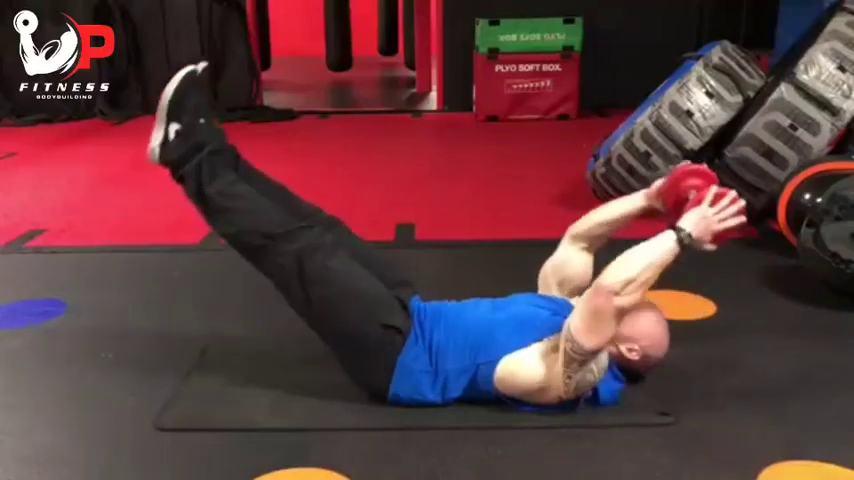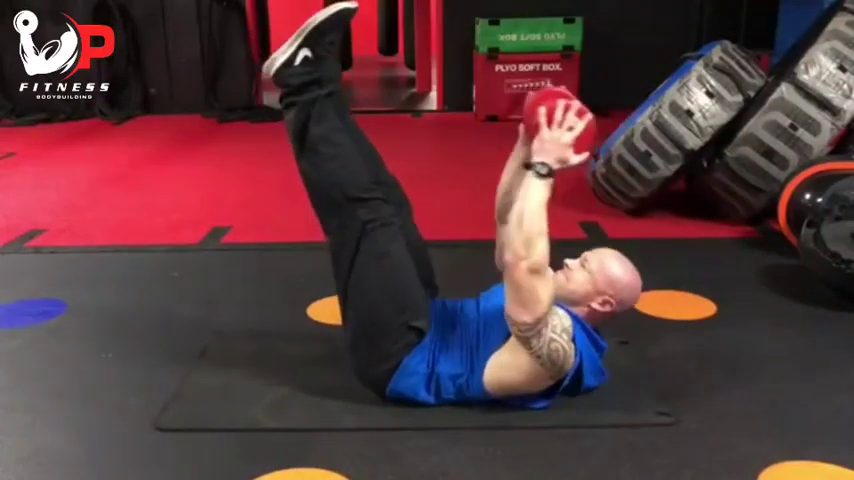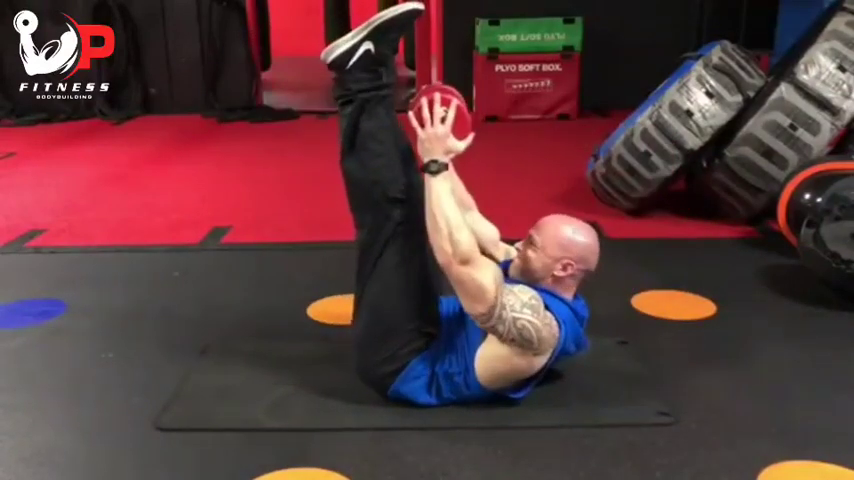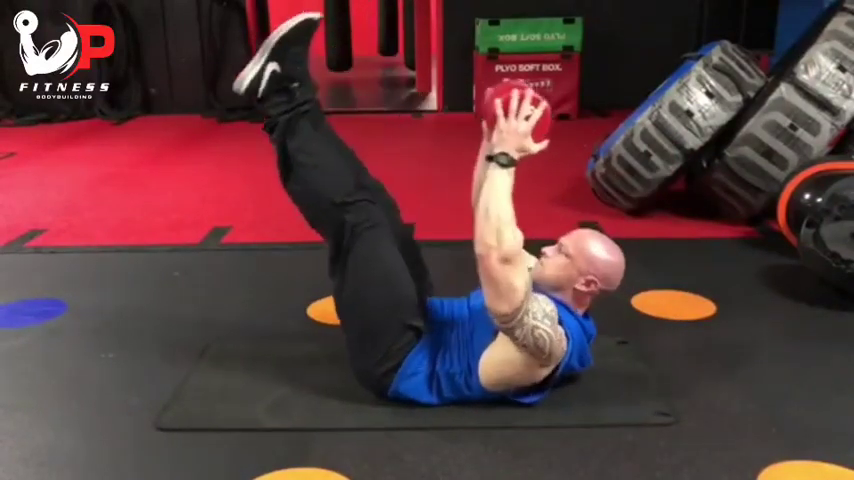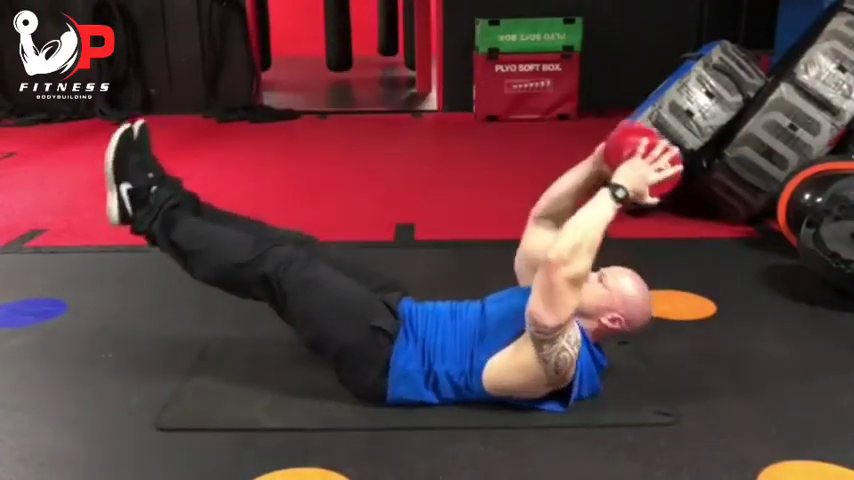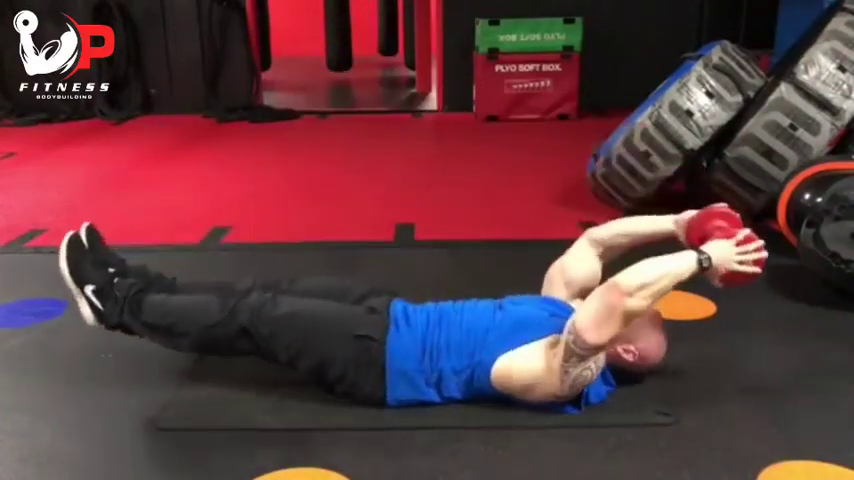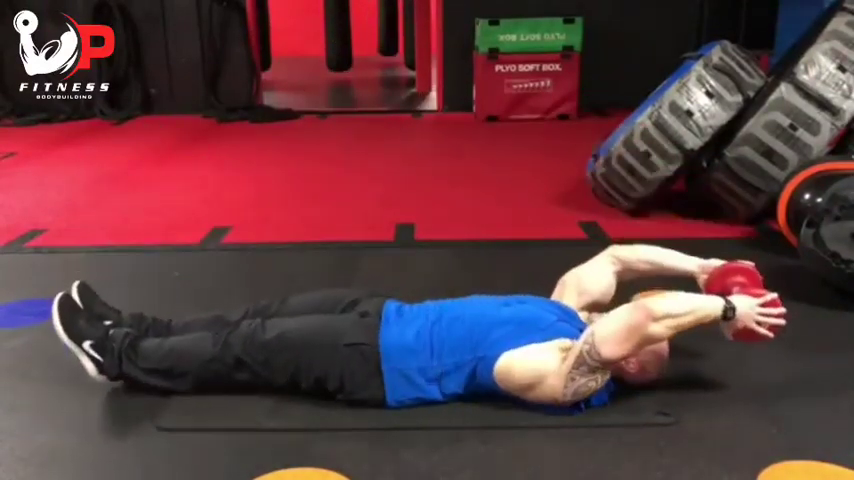
dt=0.7s
person 1, frame 1
left shoulder: (585, 374)
right shoulder: (574, 318)
left elbow: (611, 293)
right elbow: (579, 238)
left wrist: (680, 235)
right wrist: (651, 198)
left hip: (399, 362)
right hip: (414, 320)
left knee: (304, 249)
right knee: (321, 233)
left ankle: (197, 159)
right ankle: (204, 155)
person 1, frame 2
left shoulder: (556, 346)
right shoulder: (556, 307)
left elbow: (522, 261)
right elbow: (508, 219)
left wrist: (541, 167)
right wrist: (528, 147)
left hip: (401, 359)
right hip: (425, 328)
left knee: (367, 213)
right knee: (384, 203)
left ankle: (309, 92)
right ankle: (314, 88)
person 1, frame 3
left shoulder: (535, 325)
right shoulder: (531, 280)
left elbow: (457, 259)
right elbow: (471, 220)
left wrist: (433, 164)
right wrist: (442, 157)
left hip: (401, 364)
left knee: (397, 215)
right knee: (410, 208)
left ankle: (366, 87)
right ankle: (365, 77)
person 1, frame 4
left shoulder: (547, 336)
right shoulder: (546, 294)
left elbow: (494, 253)
right elbow: (498, 233)
left wrist: (504, 158)
right wrist: (494, 146)
left hip: (400, 361)
right hip: (425, 329)
left knee: (356, 219)
right knee: (373, 209)
left ankle: (285, 105)
right ankle: (289, 99)
person 1, frame 5
left shoulder: (561, 358)
right shoulder: (550, 309)
left elbow: (562, 267)
right elbow: (543, 222)
left wrist: (617, 192)
right wrist: (598, 167)
left hip: (388, 357)
right hip: (402, 317)
left knee: (280, 270)
right knee: (297, 250)
left ankle: (153, 215)
right ankle: (165, 205)
person 1, frame 6
left shoulder: (570, 372)
right shoulder: (564, 307)
left elbow: (620, 290)
right elbow: (595, 241)
left wrist: (700, 259)
right wrist: (679, 226)
left hip: (386, 360)
right hip: (395, 316)
left knee: (257, 321)
right knee: (271, 296)
left ankle: (123, 305)
right ankle: (132, 290)
person 1, frame 7
left shoulder: (573, 377)
right shoulder: (571, 313)
left elbow: (645, 315)
right elbow: (620, 256)
left wrist: (724, 307)
right wrist: (709, 270)
left hip: (383, 363)
right hip: (389, 318)
left knee: (250, 350)
right knee: (262, 319)
left ankle: (121, 354)
right ankle: (130, 336)
